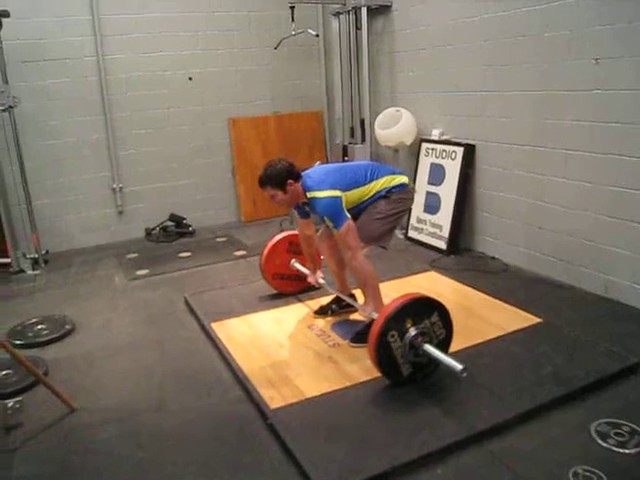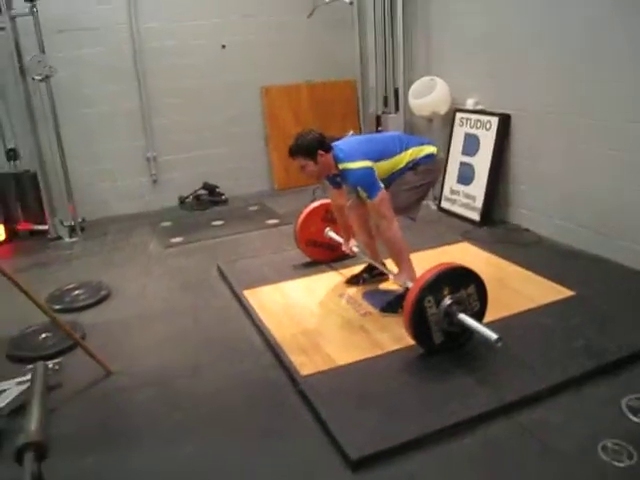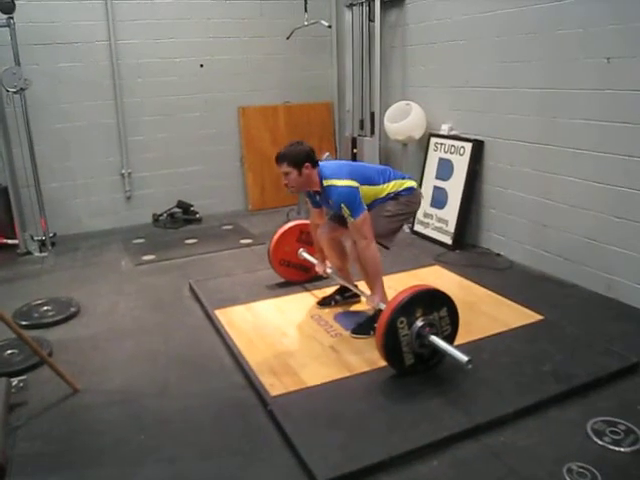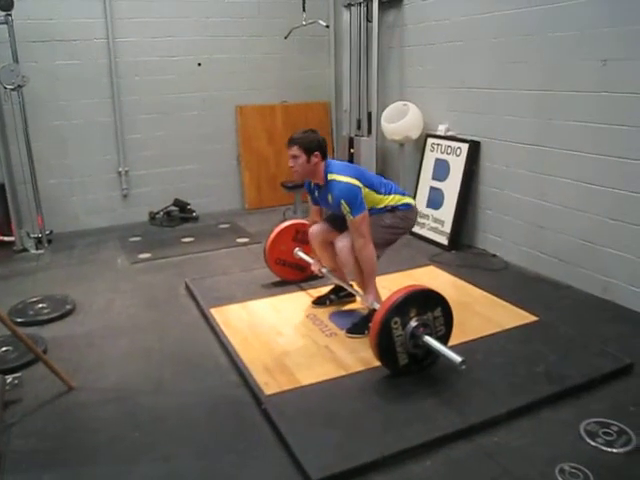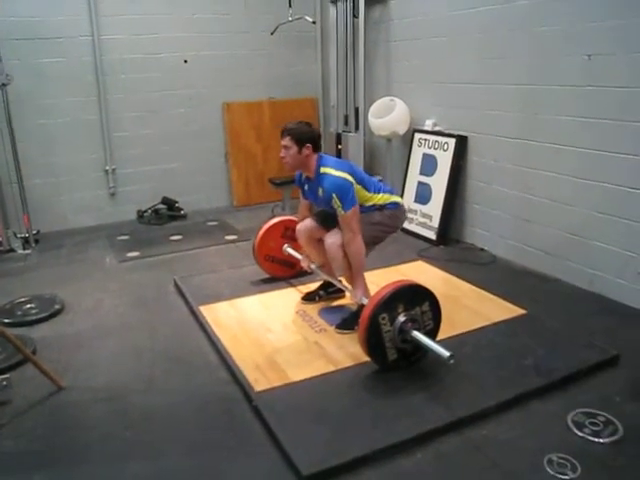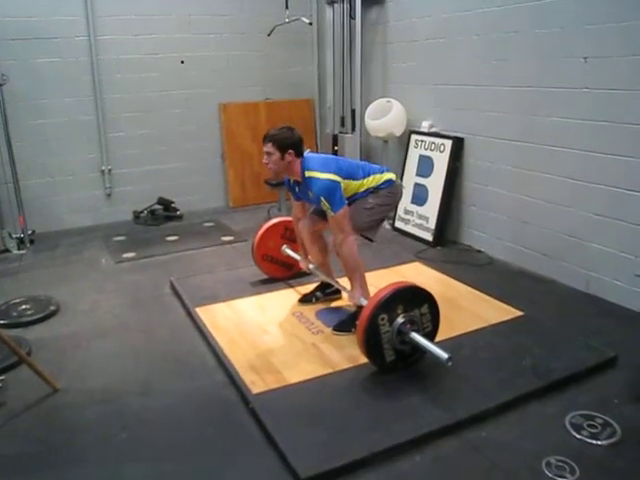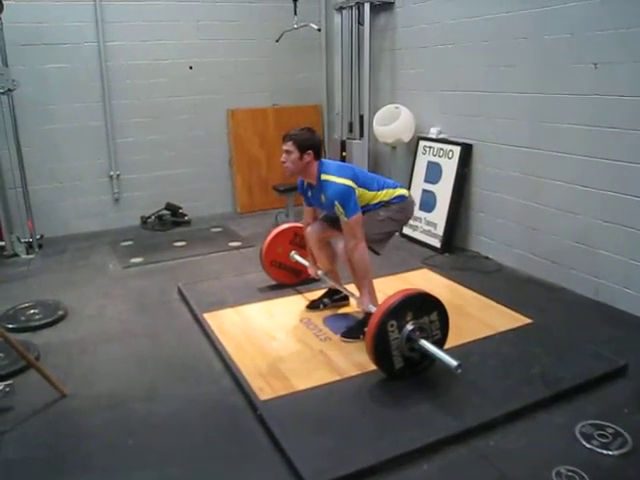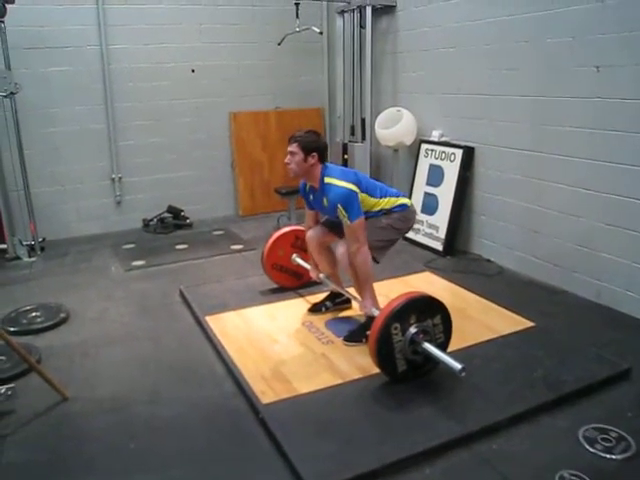
dt=0.5s
person 1, frame 1
left shoulder: (324, 199)
right shoulder: (300, 190)
left elbow: (353, 251)
right elbow: (306, 233)
left wrist: (370, 303)
right wrist: (313, 270)
left hip: (394, 191)
right hip: (369, 191)
left knee: (352, 250)
right knee: (324, 240)
right ankle: (346, 298)
person 1, frame 2
left shoulder: (357, 170)
right shoulder: (331, 161)
left elbow: (386, 220)
right elbow: (339, 203)
left wrist: (403, 271)
right wrist: (347, 238)
left hip: (422, 162)
right hip: (400, 159)
left knee: (380, 219)
right knee: (354, 209)
right ankle: (377, 268)
person 1, frame 3
left shoulder: (341, 190)
right shoulder: (312, 182)
left elbow: (365, 241)
right elbow: (317, 224)
left wrist: (376, 293)
right wrist: (321, 260)
left hip: (402, 195)
right hip: (375, 195)
left knee: (354, 243)
right knee: (326, 233)
left ankle: (383, 309)
right ankle: (348, 290)
person 1, frame 4
left shoulder: (343, 186)
right shoulder: (313, 180)
left elbow: (363, 241)
right elbow: (315, 220)
left wrist: (371, 292)
right wrist: (317, 259)
left hip: (398, 210)
right hip: (371, 208)
left knee: (345, 247)
right knee: (317, 234)
left ankle: (377, 310)
right ankle: (343, 289)
person 1, frame 5
left shoulder: (334, 181)
right shoulder: (303, 175)
left elbow: (353, 236)
right elbow: (304, 215)
left wrist: (359, 287)
right wrist: (306, 255)
left hip: (386, 209)
right hip: (357, 207)
left knee: (334, 243)
right knee: (304, 231)
left ankle: (366, 306)
right ankle: (333, 285)
person 1, frame 6
left shoulder: (321, 182)
right shoulder: (293, 176)
left elbow: (344, 237)
right elbow: (298, 218)
left wrist: (356, 288)
right wrist: (304, 255)
left hip: (382, 188)
right hip: (355, 189)
left knee: (339, 240)
right knee: (308, 227)
right ankle: (329, 286)
person 1, frame 7
left shoulder: (336, 187)
right shoulder: (305, 181)
left elbow: (355, 243)
right elbow: (309, 223)
left wrist: (365, 295)
right wrist: (312, 262)
left hip: (394, 203)
right hip: (365, 204)
left knee: (345, 248)
right knee: (314, 234)
left ankle: (373, 315)
right ankle: (337, 292)
person 1, frame 8
left shoulder: (339, 190)
right shoulder: (307, 185)
left elbow: (358, 247)
right elbow: (311, 225)
left wrist: (367, 298)
right wrist: (313, 266)
left hip: (396, 212)
right hip: (364, 211)
left knee: (345, 254)
right knee: (314, 238)
left ankle: (375, 318)
right ankle: (339, 295)
